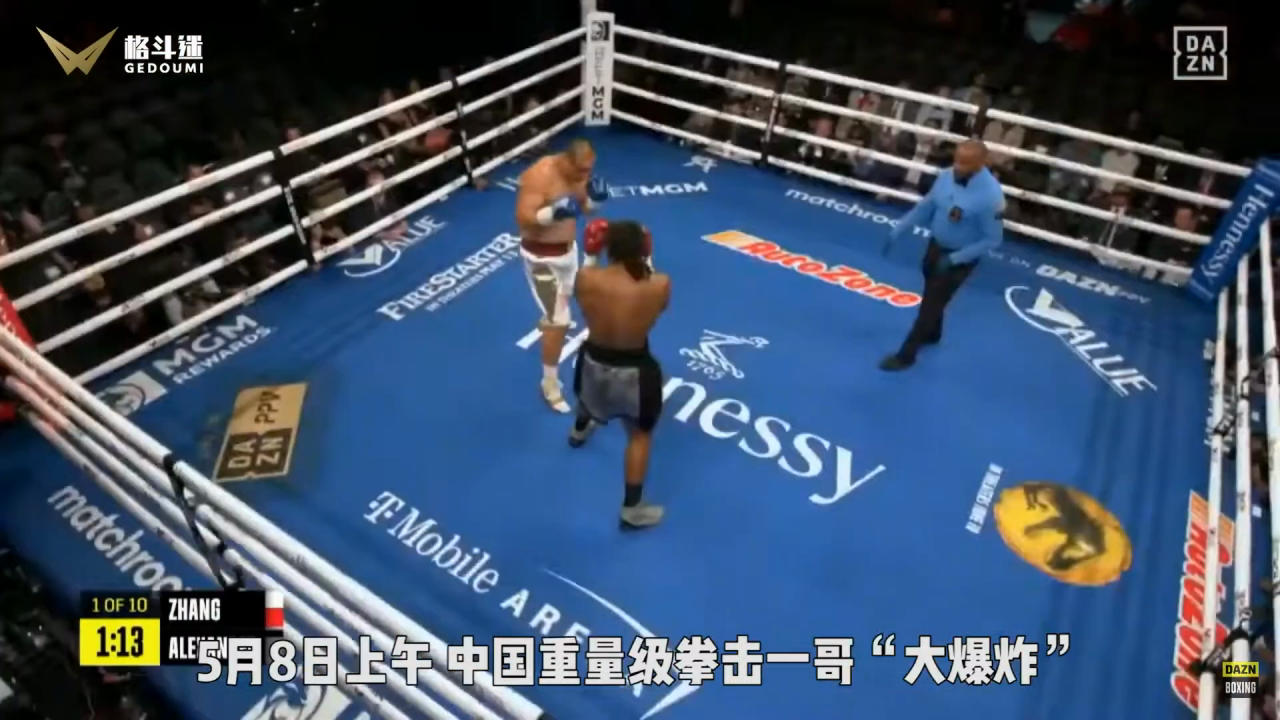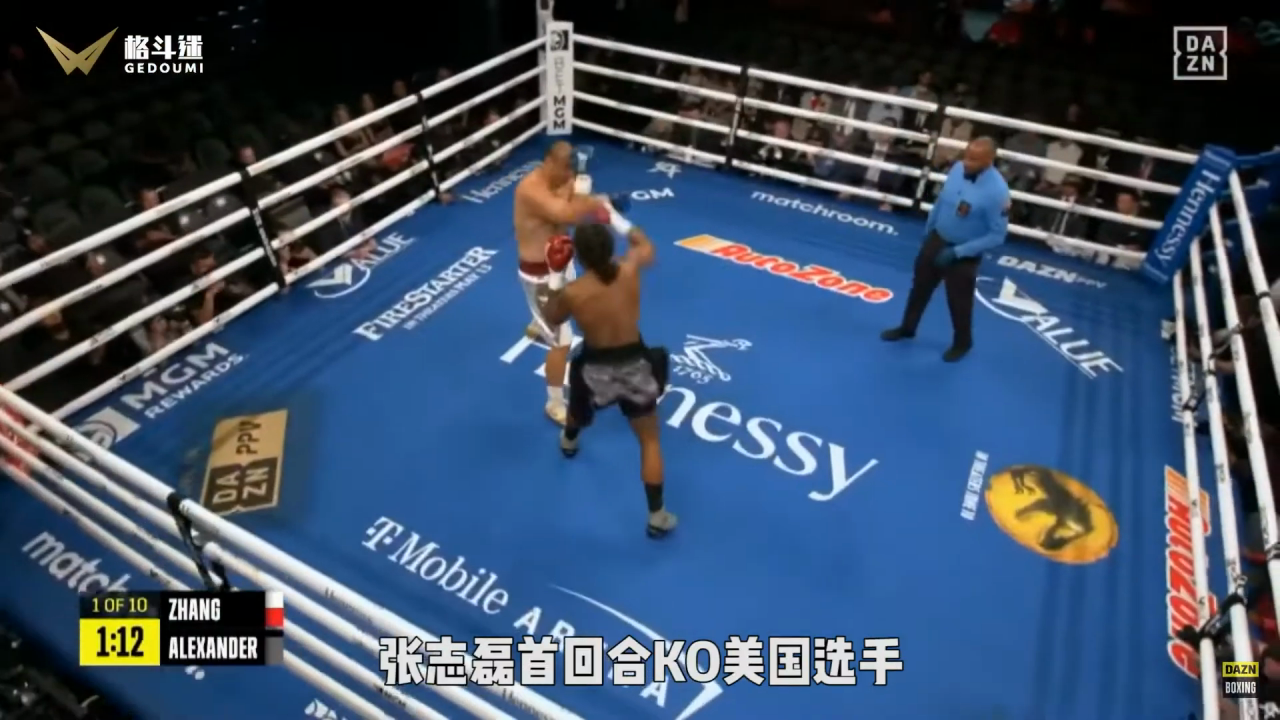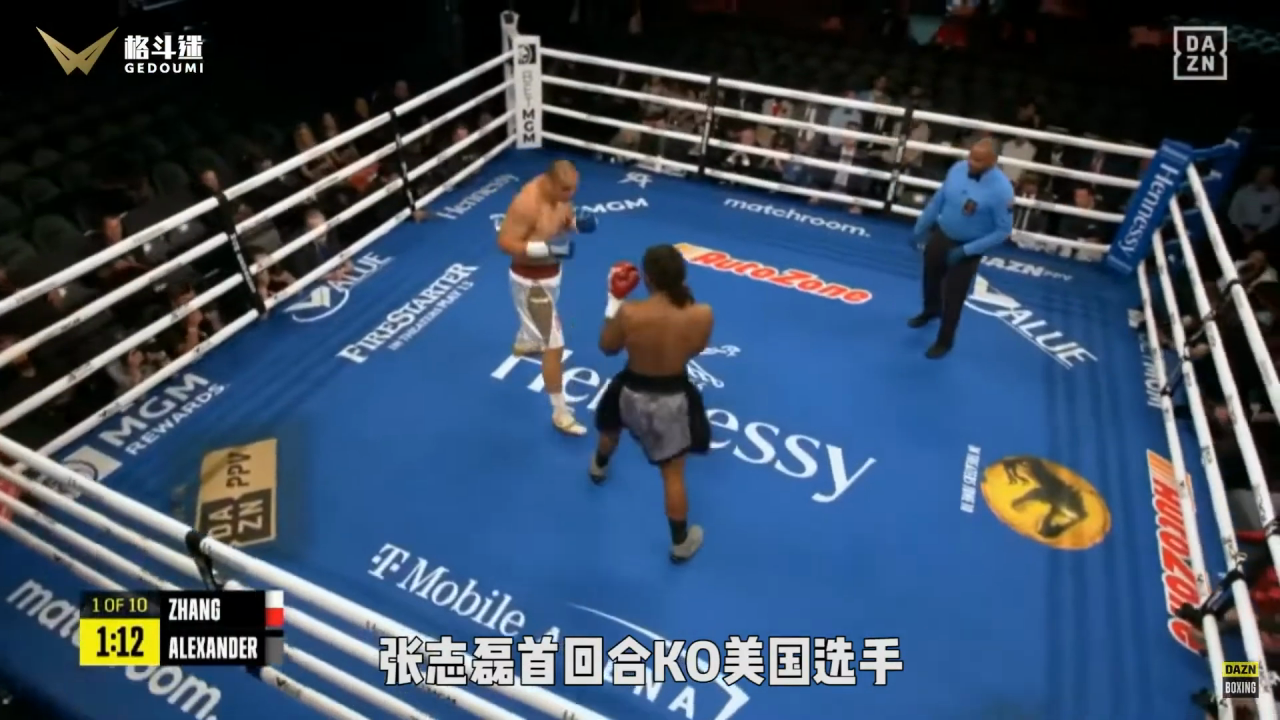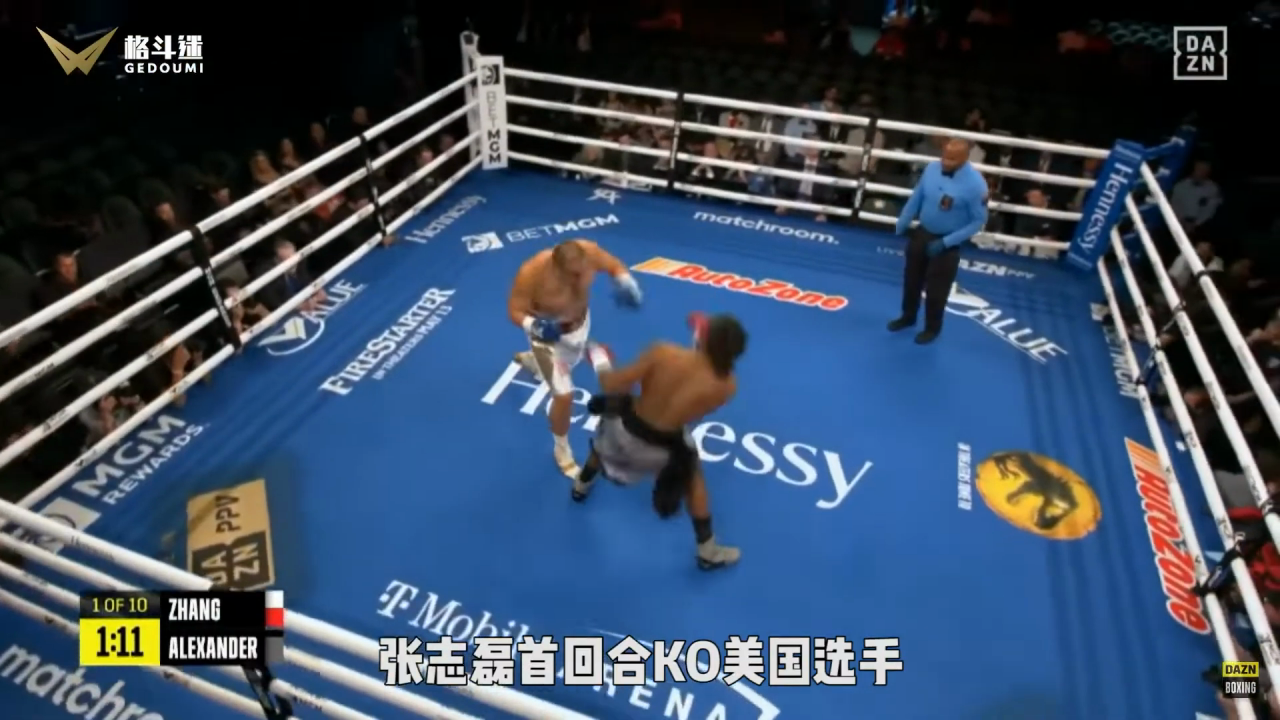
dt=0.5s
person 1, frame 1
left shoulder: (587, 278)
right shoulder: (659, 285)
left wrist: (590, 254)
right wrist: (646, 261)
left hip: (594, 361)
right hip: (633, 370)
left knee: (592, 397)
right knee: (639, 436)
left ankle: (579, 431)
right ankle: (632, 510)
person 1, frame 2
left shoulder: (572, 293)
right shoulder: (630, 270)
left elbow: (552, 318)
right elbow: (646, 245)
left wrist: (556, 271)
right wrist: (614, 217)
left hip: (595, 369)
right hip: (634, 367)
left knee: (579, 408)
right knee: (649, 441)
left ankle: (569, 441)
right ankle: (658, 517)
person 1, frame 3
left shoulder: (630, 314)
right shoulder: (702, 315)
left elbow: (608, 347)
left wrist: (614, 299)
left hip: (633, 394)
right hip: (673, 399)
left knee: (611, 424)
right knee: (672, 475)
left ankle: (598, 467)
right ankle: (681, 544)
person 1, frame 4
left shoulder: (664, 354)
right shoulder: (727, 387)
left elbow: (612, 387)
left wrist: (599, 361)
right wrist: (702, 341)
left hip: (625, 434)
right hip: (662, 451)
right knee: (693, 474)
left ankle: (582, 483)
right ankle: (707, 549)
person 2, frame 1
left shoulder: (579, 171)
right shoulder: (540, 175)
left elbow: (582, 209)
right elbow: (523, 218)
left wrist: (593, 197)
right wrist: (553, 211)
left hip: (568, 247)
right hip: (542, 255)
left knee: (566, 291)
right knee: (560, 322)
left ankle: (547, 319)
right ankle: (550, 383)
person 2, frame 2
left shoulder: (564, 180)
right shoulder: (531, 189)
left elbow: (586, 208)
right elbow: (568, 215)
left wrist: (604, 205)
right wrist: (582, 178)
right hip: (540, 275)
right knee: (562, 342)
left ankle: (538, 325)
right ankle: (556, 405)
person 2, frame 3
left shoulder: (558, 192)
right shoulder: (527, 203)
right elbow: (506, 242)
left wrist: (577, 222)
right wrist: (547, 248)
left hip: (550, 270)
right hip: (531, 278)
left knee: (535, 316)
right knee: (554, 345)
left ankle: (524, 343)
right ankle: (560, 412)
person 2, frame 4
left shoulder: (587, 252)
right shoulder: (531, 274)
left elbow: (615, 267)
right elbow: (514, 311)
left wrist: (628, 286)
right wrist: (535, 327)
left hip: (579, 324)
right hip: (545, 331)
left knee: (567, 362)
right knee: (563, 393)
left ankle: (529, 359)
right ankle: (561, 450)
person 3, frame 1
left shoulder: (990, 195)
right shoulder: (947, 175)
left elbow: (992, 240)
right elbow: (925, 206)
left wrist: (954, 259)
right wrist: (896, 232)
left hip: (959, 259)
right hip: (936, 247)
left knee: (932, 303)
right knee: (932, 295)
left ankle: (906, 354)
right ankle: (932, 333)
person 3, frame 2
left shoulder: (997, 191)
right shoulder: (957, 169)
left elbow: (997, 236)
left wrist: (957, 252)
right wrist: (928, 231)
left hip: (965, 254)
right hip: (937, 240)
left knee: (959, 302)
right knee: (920, 286)
left ankle: (962, 343)
right ankle: (907, 327)
person 3, frame 3
left shoulder: (1001, 190)
right shoulder: (958, 169)
left elbow: (1003, 231)
right elbow: (937, 201)
left wrist: (966, 250)
right wrist: (919, 229)
left hip: (967, 248)
right hip: (940, 236)
left knee: (953, 296)
right knee: (930, 279)
left ankle: (944, 341)
right ankle: (931, 311)
person 3, frame 4
left shoulder: (975, 184)
right shoulder: (932, 169)
left elbow: (978, 222)
right elbow: (915, 200)
left wrist: (946, 242)
right wrist: (900, 228)
left hip: (947, 242)
right hip: (921, 233)
left knee: (936, 287)
right knee: (912, 279)
left ankle: (932, 327)
right ankle: (908, 316)
